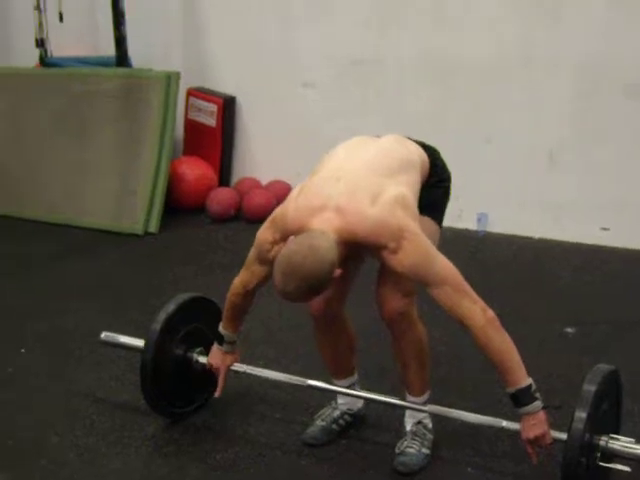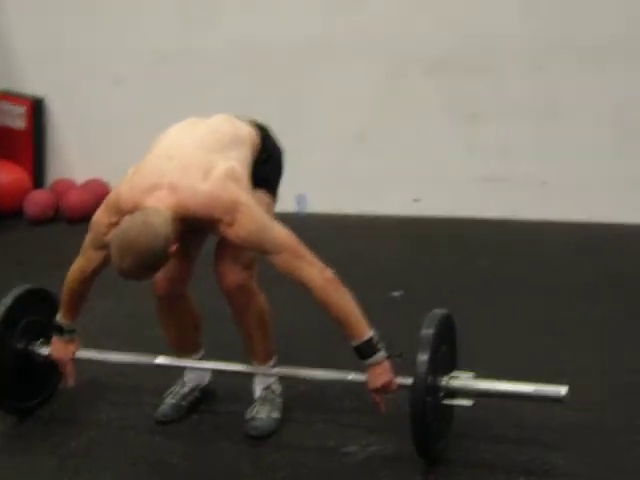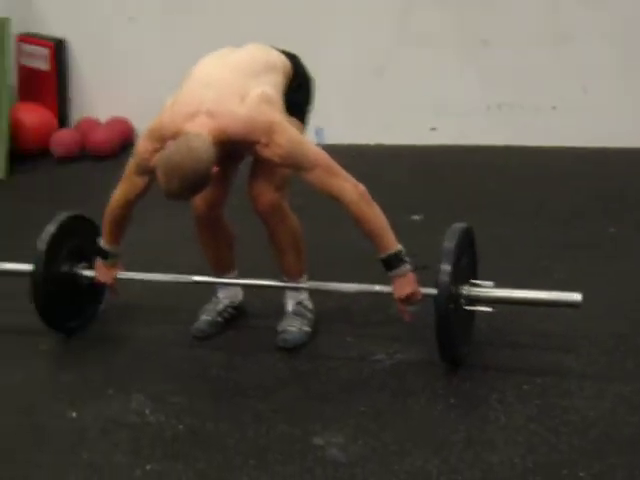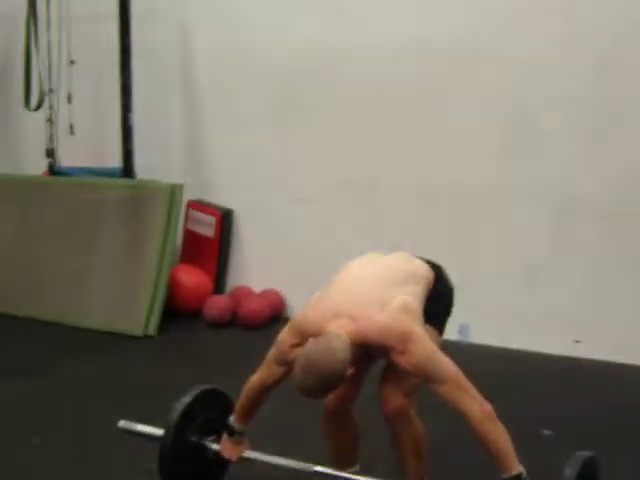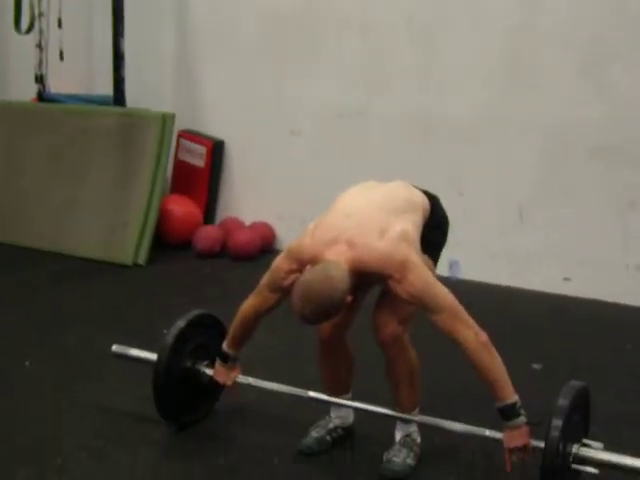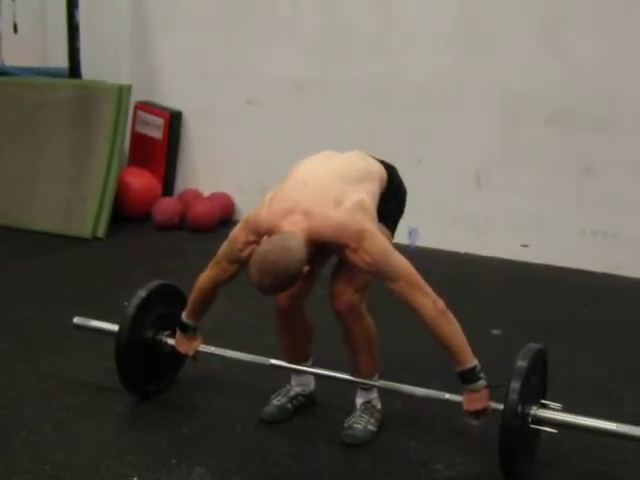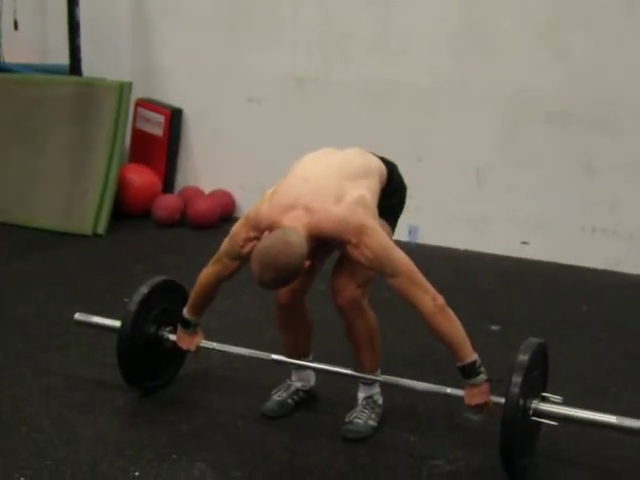
dt=0.7s
person 1, frame 1
left shoulder: (393, 236)
right shoulder: (282, 226)
left elbow: (478, 315)
right elbow: (244, 284)
left wrist: (528, 404)
right wrist: (226, 342)
left knee: (395, 306)
right knee: (323, 308)
left ankle: (418, 416)
right ankle: (347, 401)
person 1, frame 2
left shoulder: (228, 209)
right shoulder: (118, 210)
left elbow: (318, 275)
right elbow: (82, 270)
left wrist: (373, 355)
right wrist: (64, 332)
left knee: (235, 279)
right knee: (166, 286)
left ankle: (267, 383)
right ankle: (195, 376)
person 1, frame 3
left shoulder: (265, 131)
right shoulder: (159, 137)
left elbow: (350, 190)
right elbow: (124, 195)
left wrist: (397, 267)
right wrist: (106, 257)
left knee: (266, 199)
right knee: (204, 207)
left ankle: (299, 299)
right ankle: (228, 295)
person 1, frame 4
left shoulder: (403, 342)
right shoulder: (301, 332)
left elbow: (478, 408)
right elbow: (261, 380)
right wrist: (234, 433)
left hip: (428, 289)
left knee: (395, 404)
right knee: (335, 404)
person 1, frame 5
left shoulder: (400, 268)
right shoulder: (298, 258)
left elbow: (474, 338)
right elbow: (254, 305)
left wrist: (512, 416)
right wrist: (227, 359)
left knee: (390, 330)
right knee: (329, 332)
left ankle: (408, 432)
right ankle: (340, 417)
person 1, frame 6
left shoulder: (356, 238)
right shoulder: (256, 228)
left elbow: (430, 304)
right elbow: (212, 276)
left wrist: (473, 379)
right wrist: (188, 327)
left knee: (346, 299)
right knee: (286, 301)
left ankle: (369, 399)
right ankle: (301, 385)
person 1, frame 7
left shoulder: (357, 233)
right shoulder: (257, 224)
left elbow: (430, 301)
right elbow: (214, 271)
left wrist: (473, 373)
right wrist: (189, 324)
left hip: (382, 184)
left knee: (348, 294)
right knee: (287, 296)
left ankle: (371, 394)
right ankle: (301, 380)
